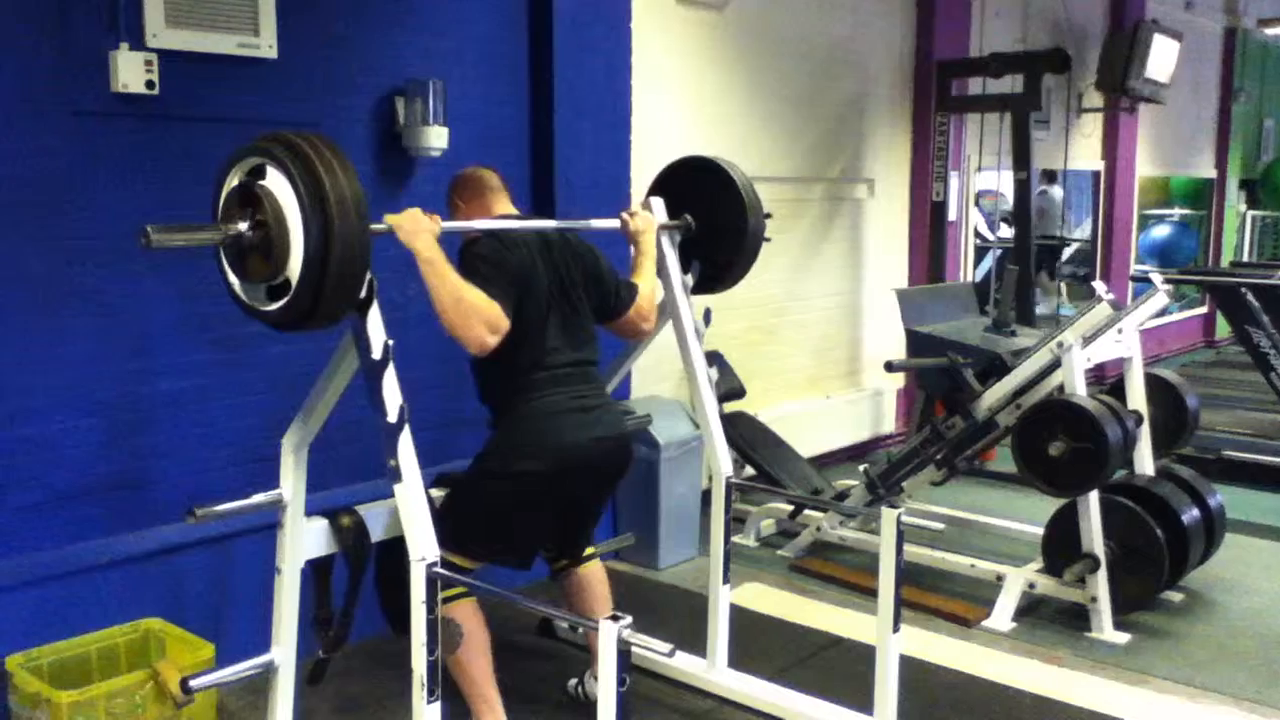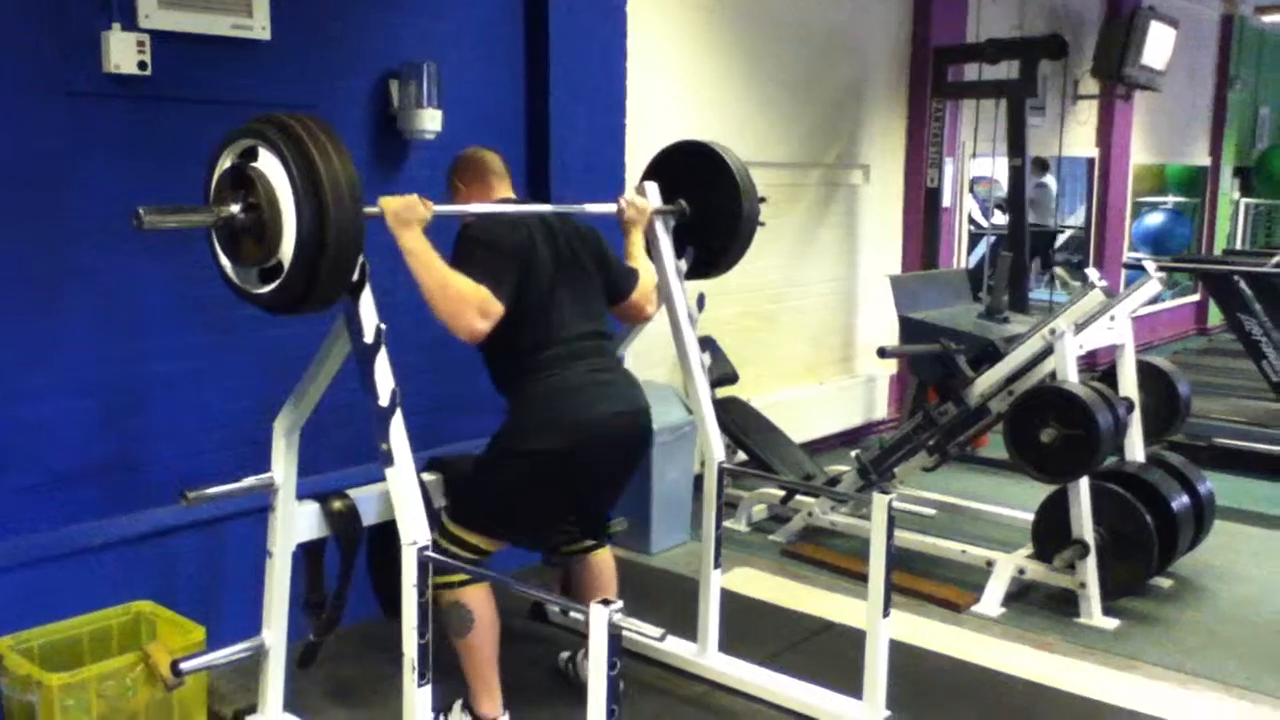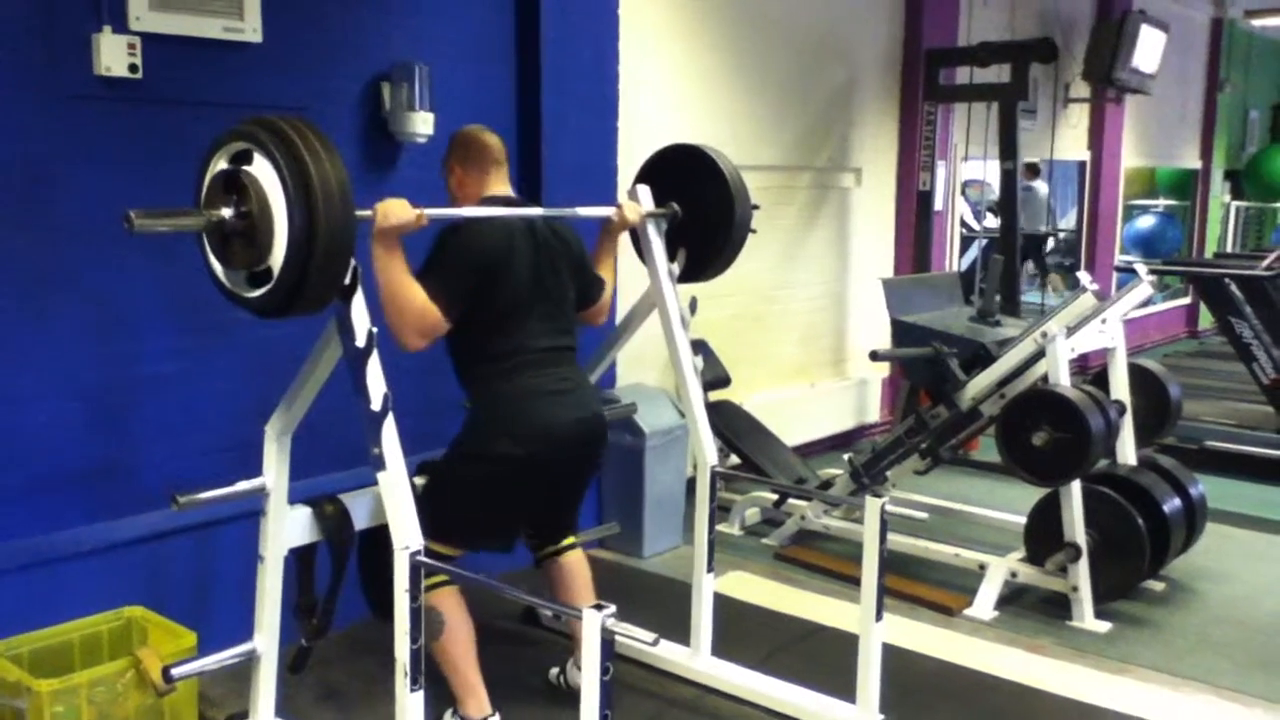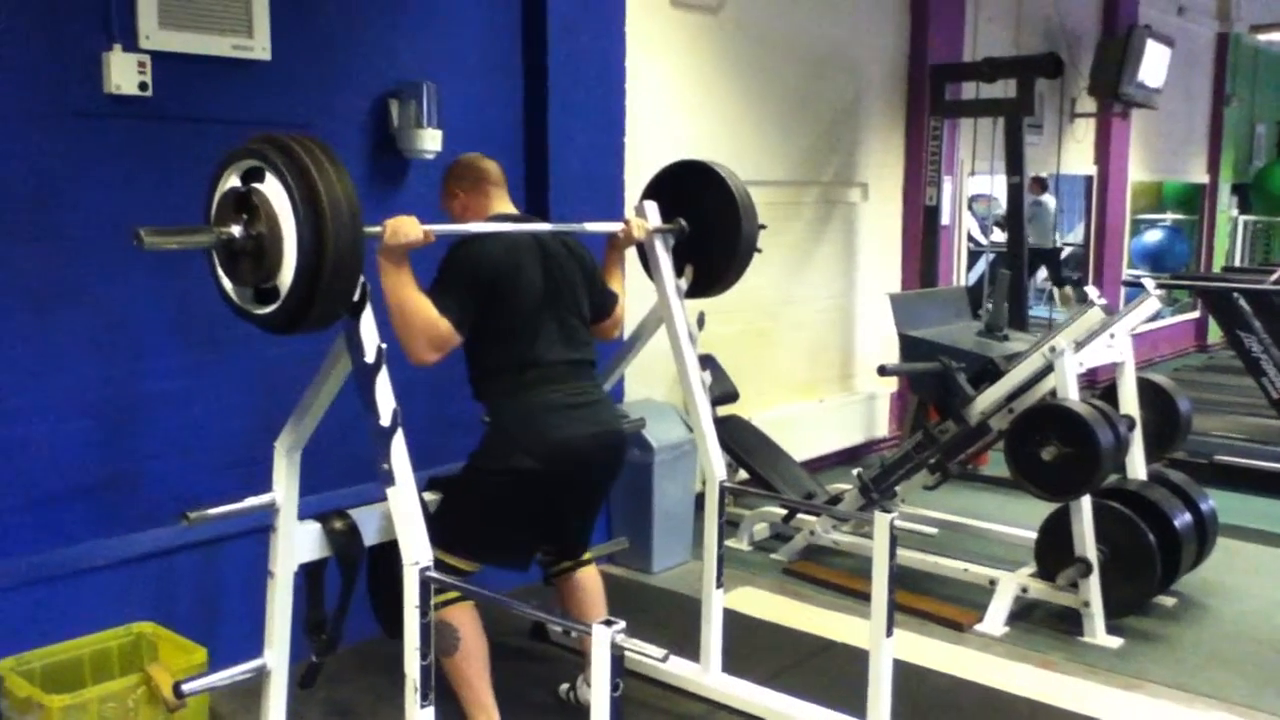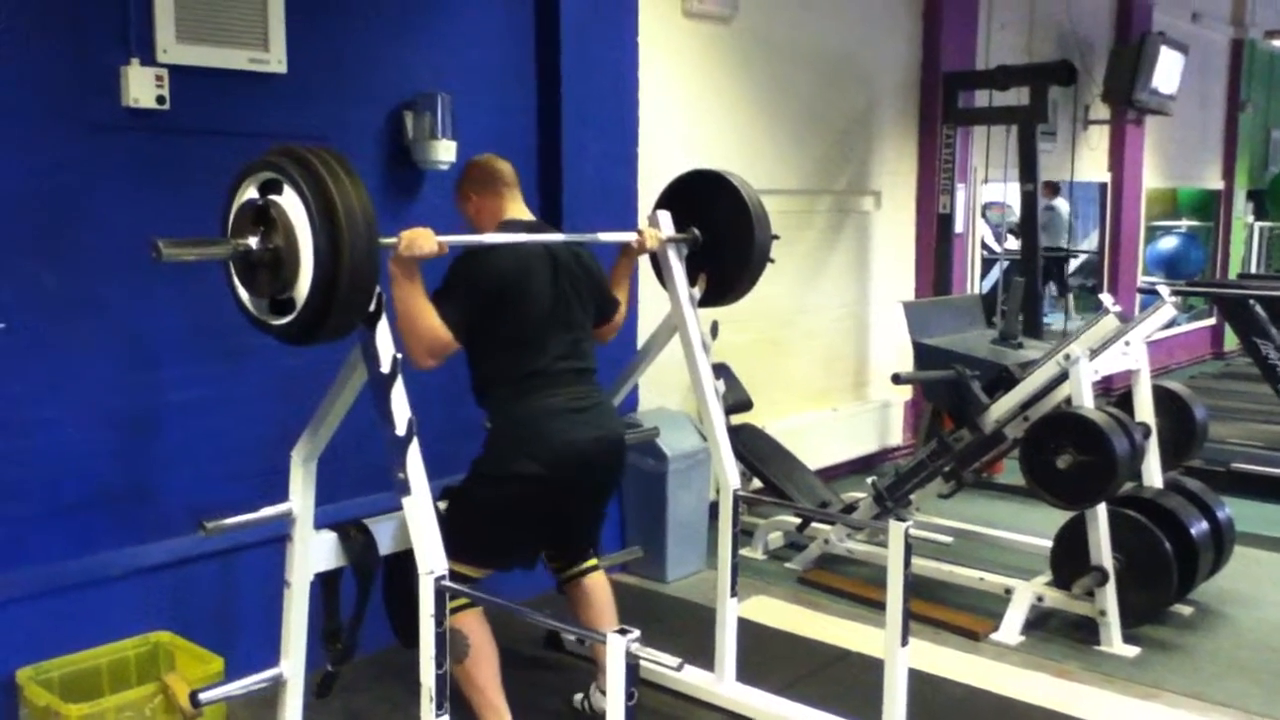
dt=0.4s
person 1, frame 1
left shoulder: (487, 248)
right shoulder: (574, 245)
left elbow: (482, 333)
right elbow: (642, 320)
left wrist: (424, 245)
right wrist: (646, 243)
left hip: (539, 443)
right hip: (608, 435)
left knee: (438, 571)
right knee: (571, 546)
person 1, frame 2
left shoulder: (485, 233)
right shoulder: (575, 228)
left elbow: (474, 320)
right elbow: (643, 305)
left wrist: (411, 235)
right wrist: (635, 231)
left hip: (559, 422)
right hip: (629, 412)
left knee: (451, 555)
right knee: (582, 529)
right ankle: (599, 662)
person 1, frame 3
left shoulder: (468, 234)
right shoulder: (558, 230)
left elbow: (416, 331)
right elbow: (596, 311)
left wrist: (386, 244)
right wrist: (613, 236)
left hip: (513, 425)
right hip: (582, 415)
left knee: (424, 559)
right knee: (553, 534)
right ankle: (588, 666)
person 1, frame 4
left shoulder: (475, 251)
right shoulder: (568, 244)
left elbow: (426, 345)
right elbow: (609, 324)
left wrist: (392, 260)
right wrist: (620, 249)
left hip: (532, 440)
right hip: (601, 429)
left knee: (437, 575)
right knee: (568, 551)
person 1, frame 5
left shoulder: (485, 259)
right shoulder: (575, 252)
left elbow: (427, 350)
right elbow: (607, 327)
left wrist: (404, 271)
right wrist: (629, 259)
left hip: (532, 444)
right hip: (602, 432)
left knee: (447, 582)
right knee: (576, 556)
